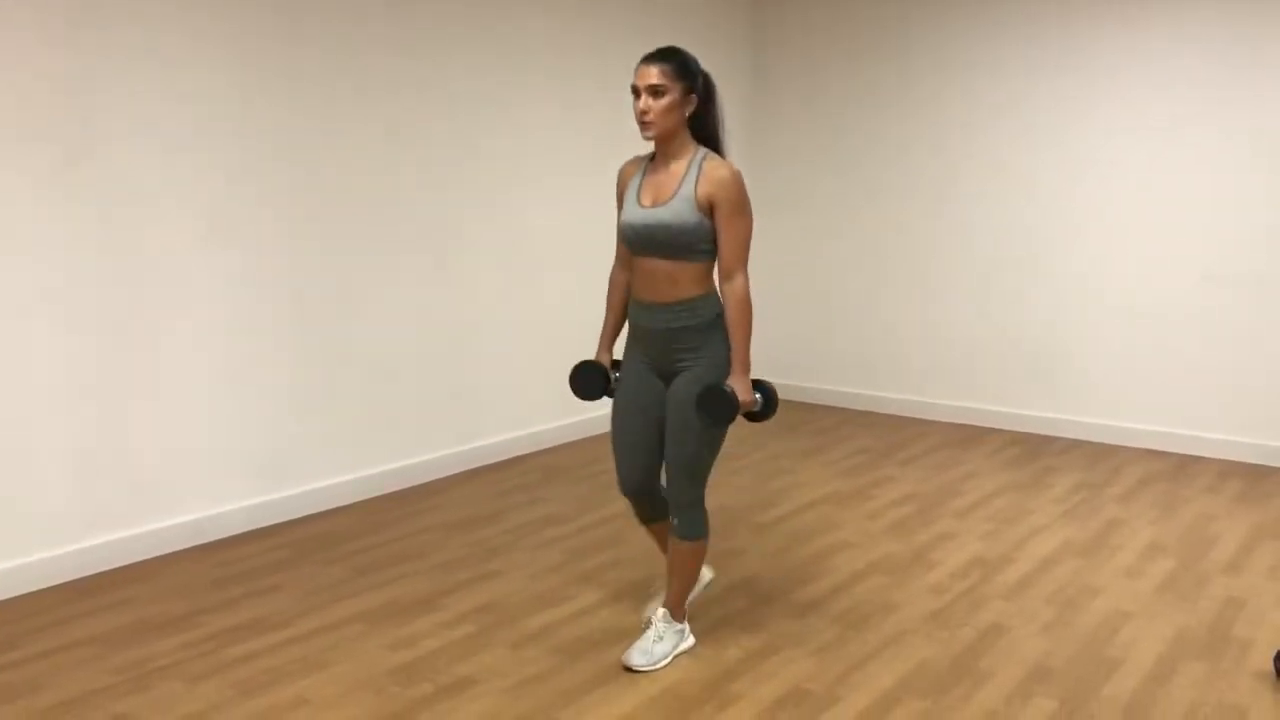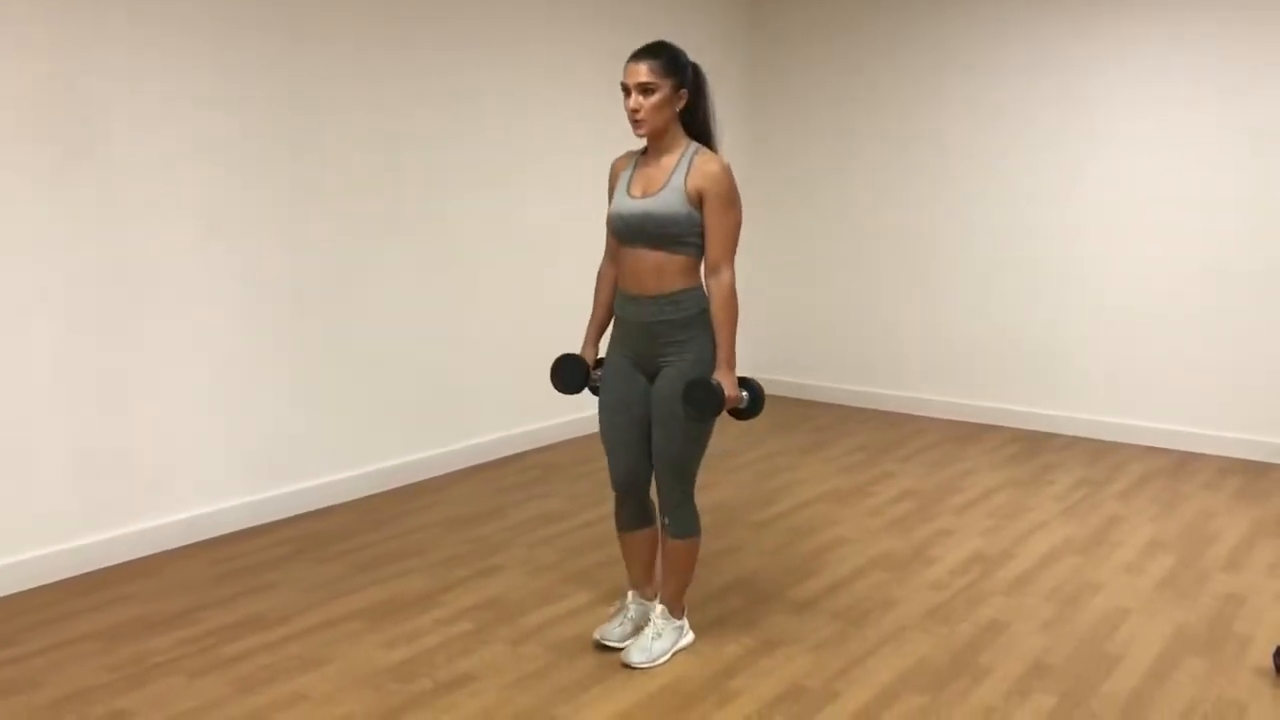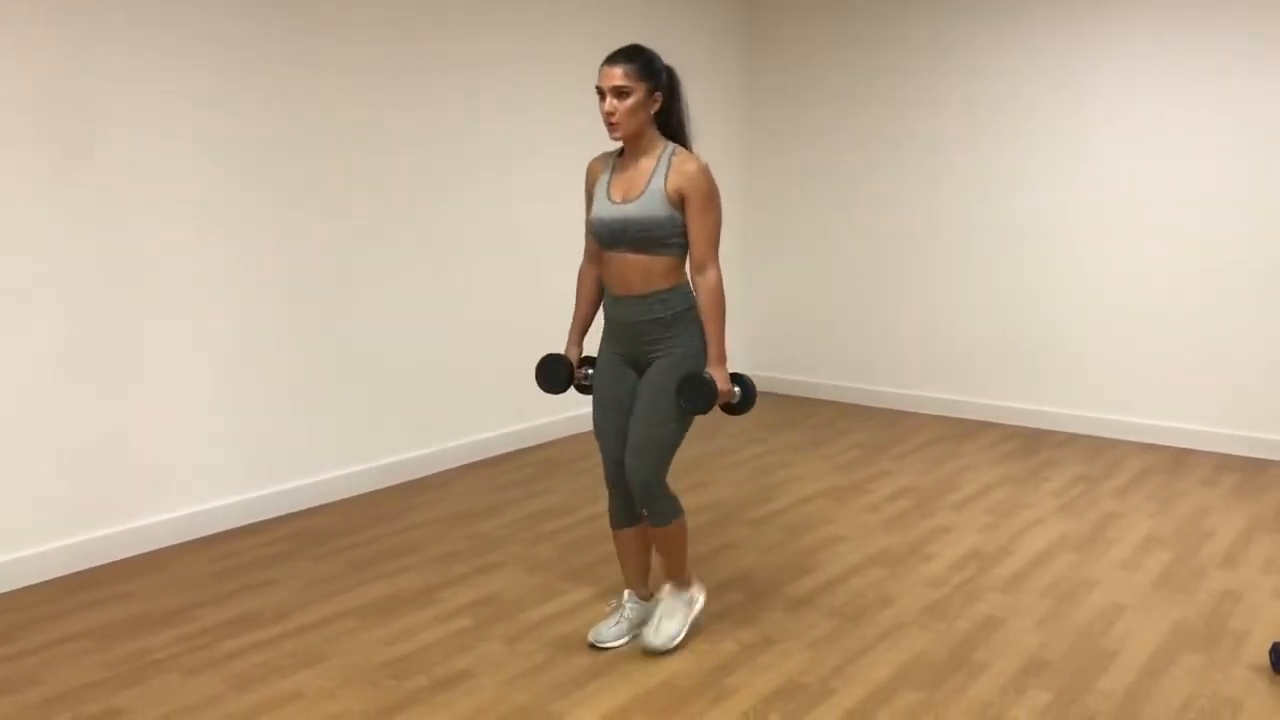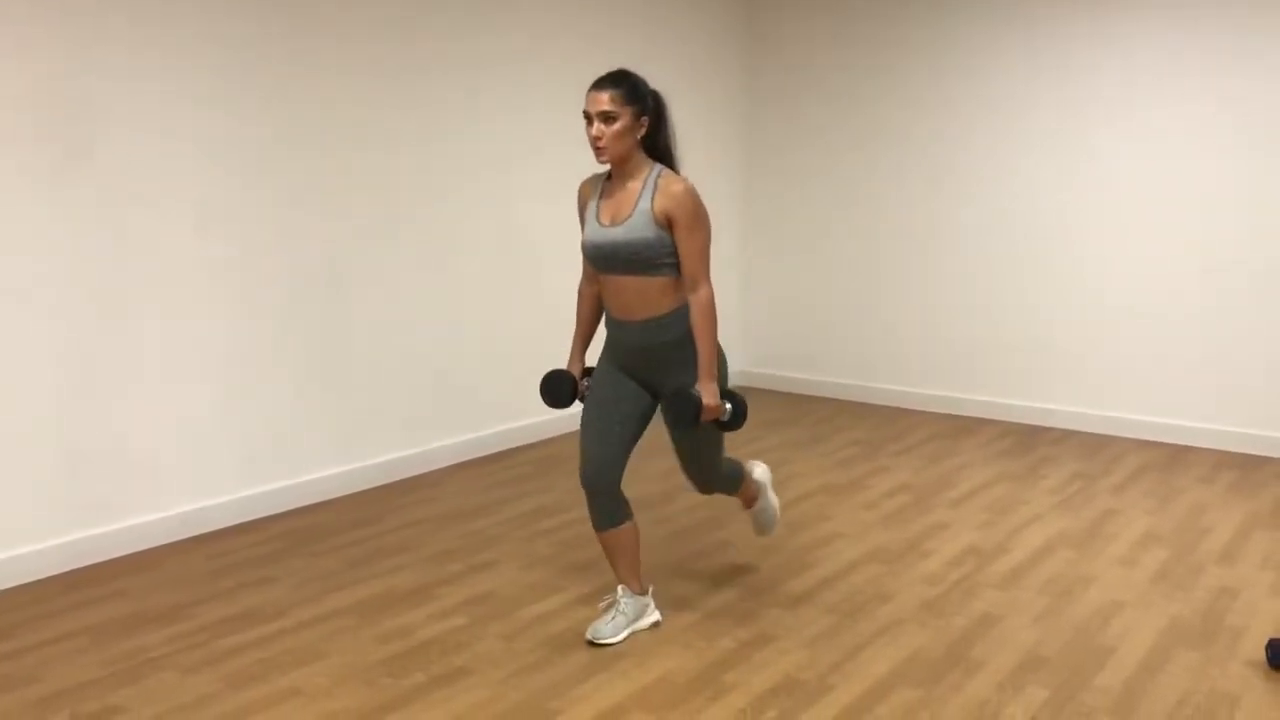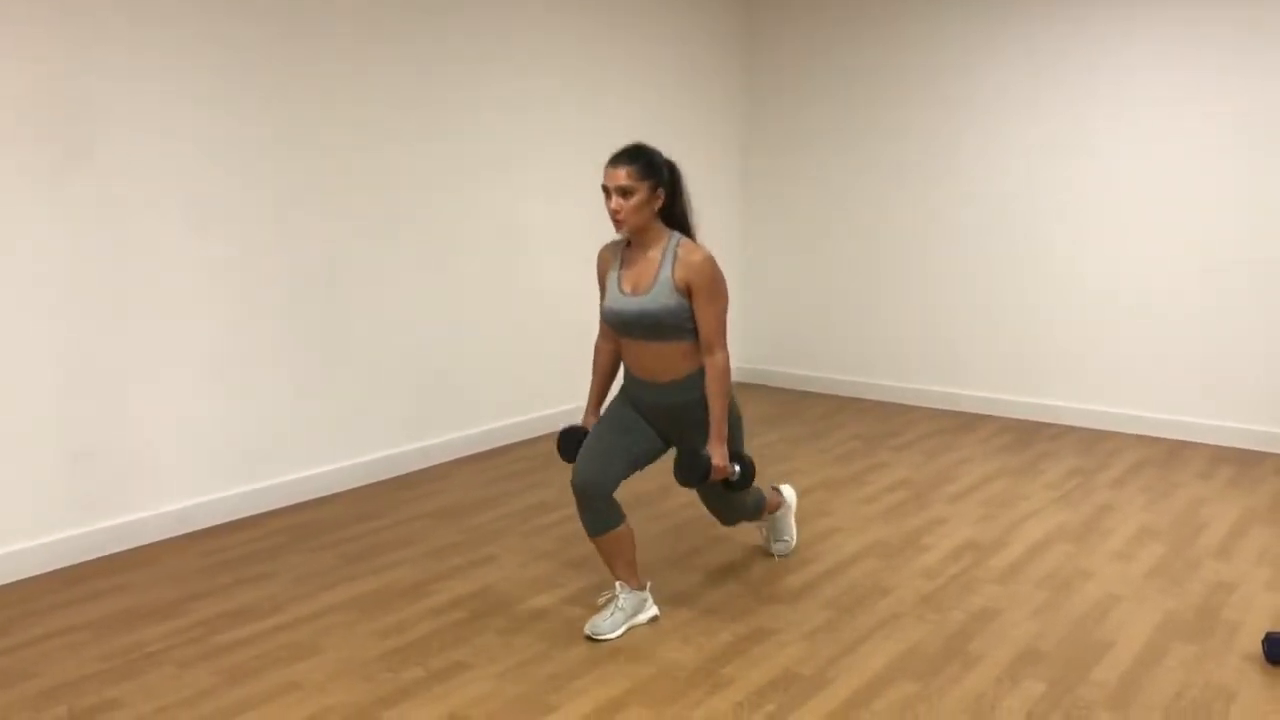
dt=0.3s
person 1, frame 1
left shoulder: (719, 177)
right shoulder: (629, 175)
left elbow: (734, 280)
left wrist: (739, 370)
right wrist: (606, 345)
left hip: (700, 345)
right hip: (643, 346)
left knee: (683, 490)
right knee: (633, 480)
left ankle: (674, 622)
right ankle: (689, 570)
person 1, frame 2
left shoulder: (709, 171)
right shoulder: (622, 168)
left elbow: (720, 275)
left wrist: (725, 365)
right wrist: (591, 340)
left hip: (684, 339)
right hip: (628, 340)
left knee: (674, 489)
right knee: (625, 483)
left ankle: (672, 618)
right ankle: (640, 600)
person 1, frame 3
left shoulder: (687, 173)
right shoulder: (598, 172)
left elbow: (706, 272)
left wrist: (717, 360)
right wrist: (574, 340)
left hip: (674, 336)
right hip: (619, 340)
left knee: (644, 475)
right knee: (619, 479)
left ankle: (682, 590)
right ankle: (636, 601)
person 1, frame 4
left shoulder: (675, 194)
right shoulder: (589, 192)
left elbow: (699, 290)
left wrist: (707, 377)
right wrist: (577, 354)
left hip: (678, 350)
right hip: (621, 355)
left knee: (705, 471)
right knee: (595, 476)
left ankle: (752, 485)
right ankle: (634, 599)
person 1, frame 5
left shoulder: (694, 262)
right shoulder: (609, 258)
left elbow: (715, 354)
right elbow: (608, 339)
left wrist: (718, 439)
right wrist: (592, 409)
left hip: (694, 404)
right hip: (637, 402)
left knee: (727, 504)
right knee: (588, 481)
left ankle: (776, 501)
right ankle: (633, 595)
